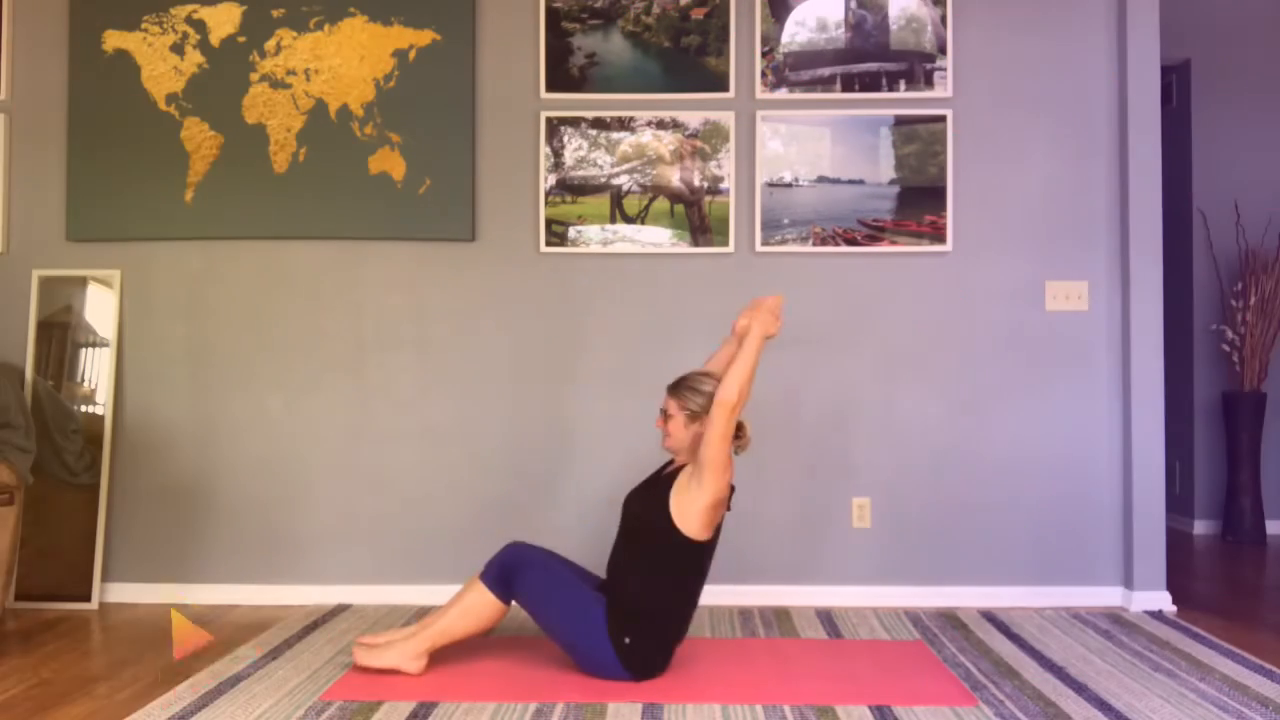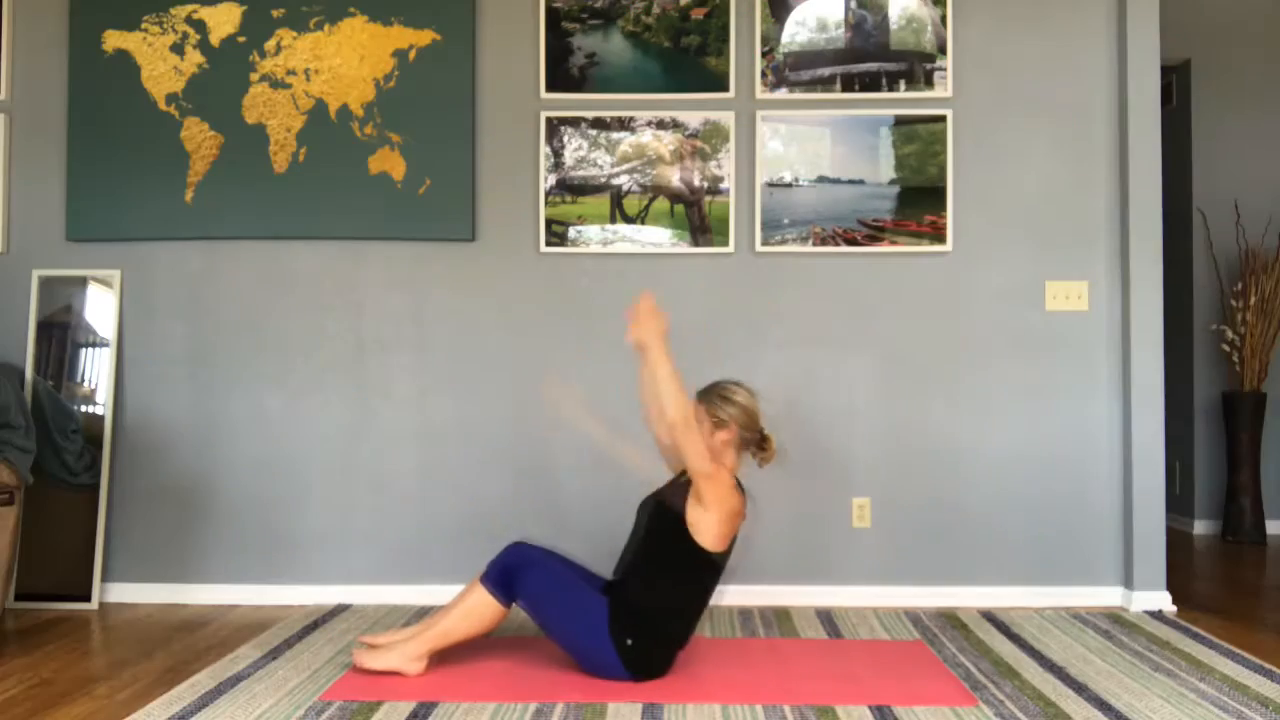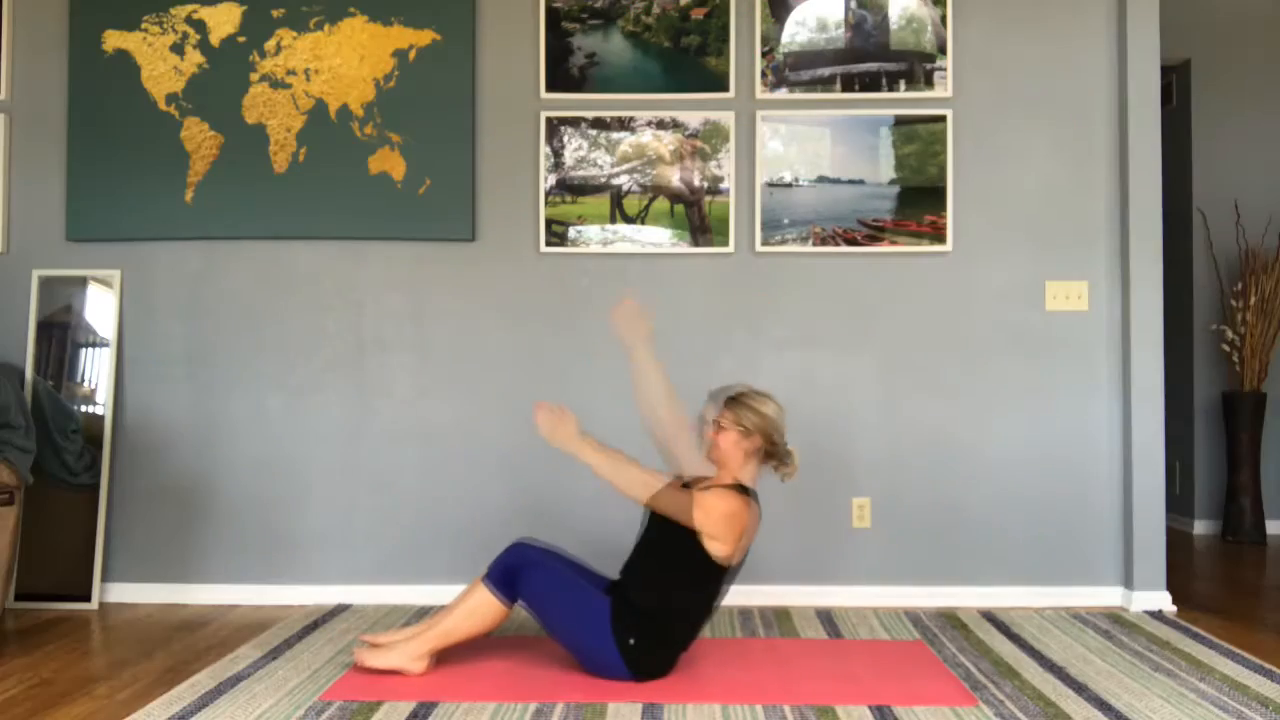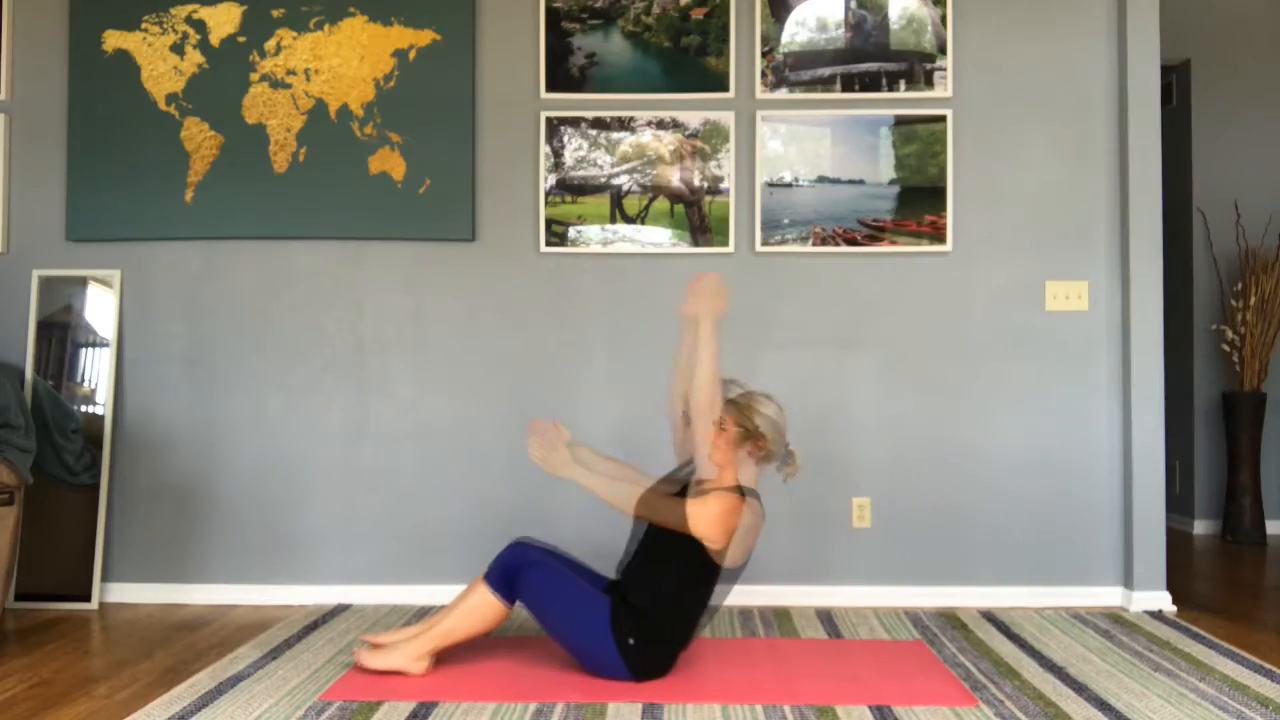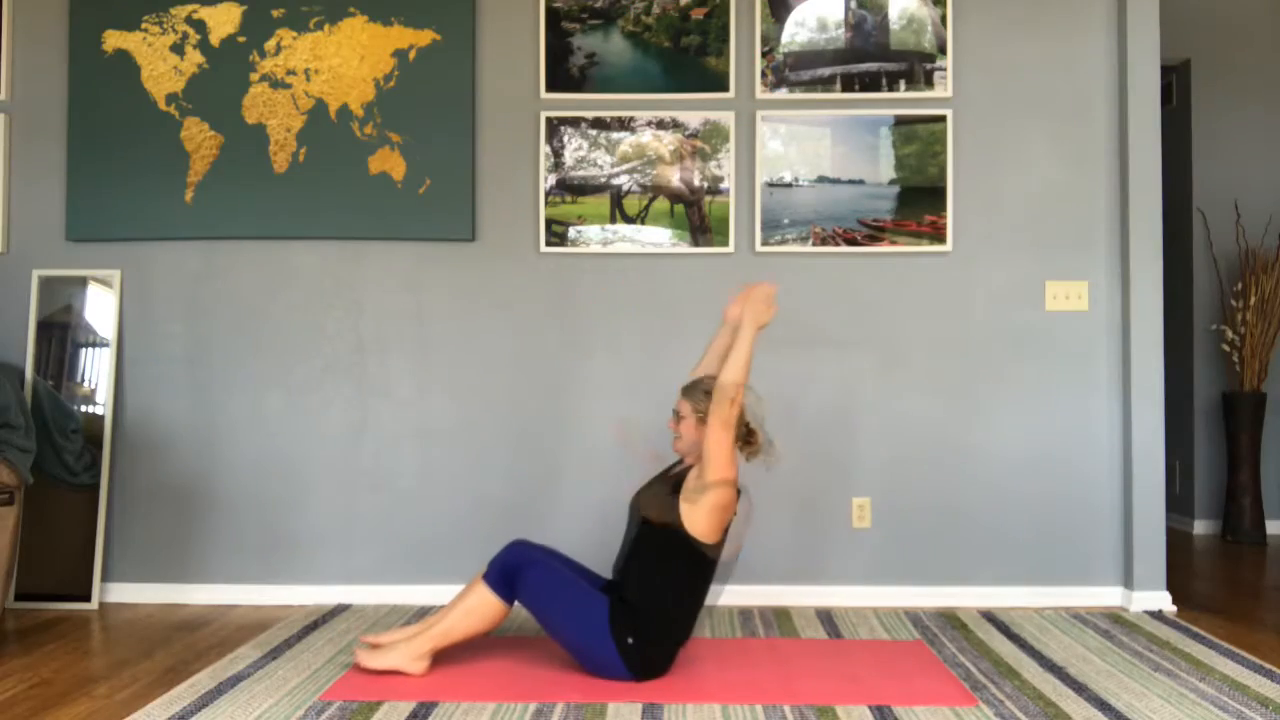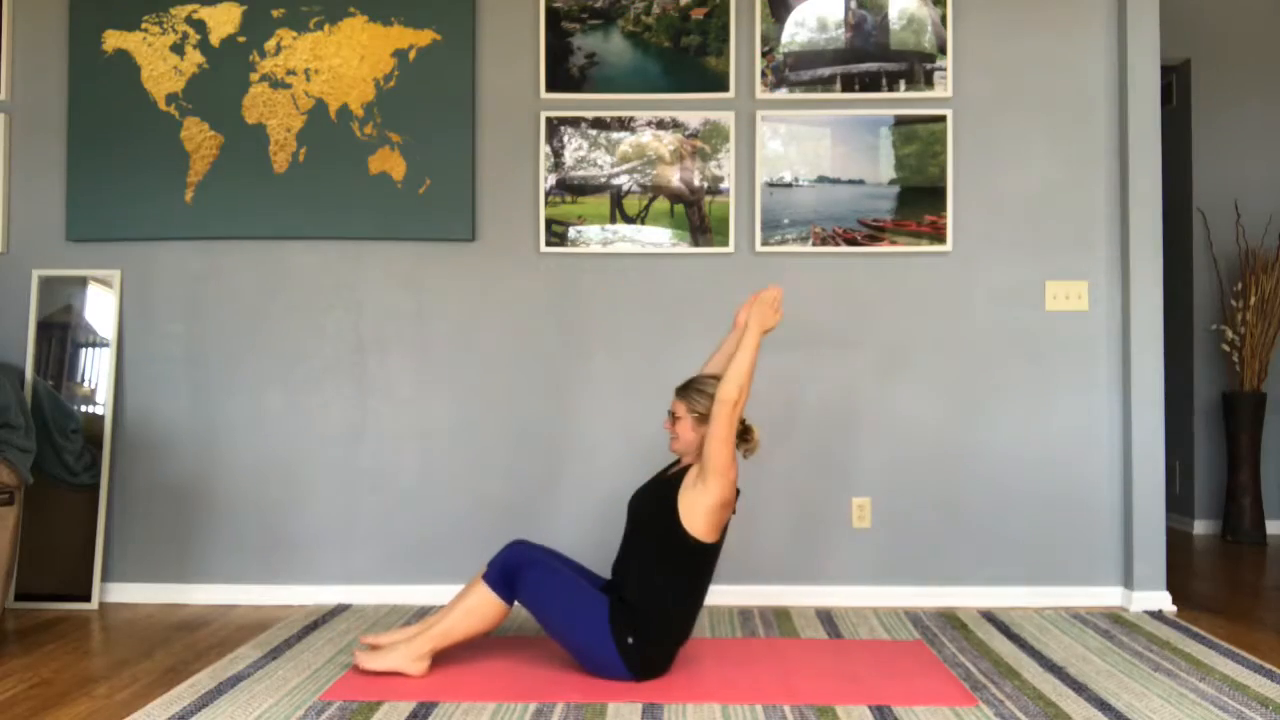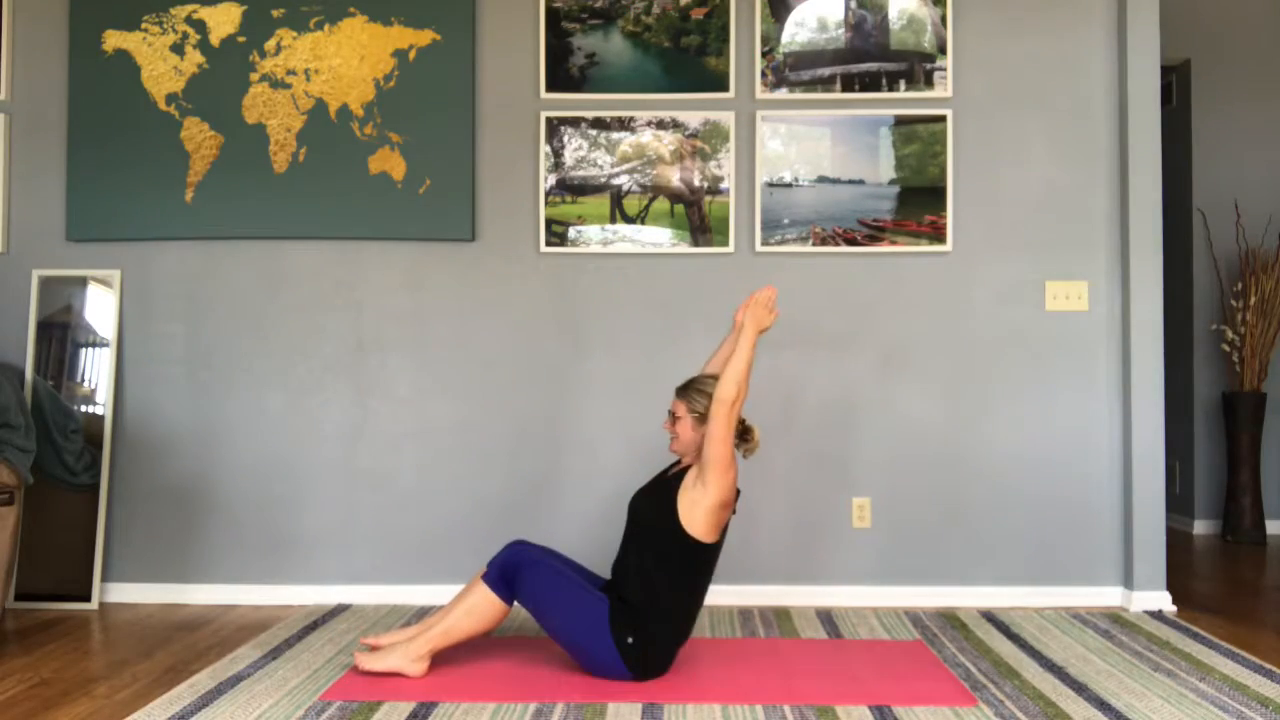
dt=0.2s
person 1, frame 1
left shoulder: (704, 487)
right shoulder: (685, 468)
left elbow: (725, 407)
right elbow: (701, 388)
left wrist: (756, 339)
right wrist: (737, 337)
left hip: (633, 647)
right hip: (625, 616)
left knee: (514, 565)
right knee: (519, 559)
left ankle: (411, 651)
right ankle: (416, 636)
person 1, frame 2
left shoulder: (721, 498)
right shoulder: (700, 482)
left elbow: (679, 426)
right elbow: (666, 429)
left wrist: (654, 345)
right wrist: (647, 349)
left hip: (634, 647)
right hip: (626, 616)
left knee: (517, 565)
right knee: (520, 557)
left ankle: (411, 652)
right ankle: (417, 639)
person 1, frame 3
left shoulder: (732, 508)
right shoulder: (713, 482)
left elbow: (644, 490)
right elbow: (665, 422)
left wrist: (573, 442)
right wrist: (635, 344)
left hip: (637, 649)
right hip: (630, 615)
left knee: (522, 565)
right knee: (524, 555)
left ankle: (418, 650)
right ankle: (420, 638)
person 1, frame 4
left shoulder: (727, 503)
right shoulder: (708, 476)
left elbow: (637, 504)
right elbow: (686, 400)
right wrist: (695, 326)
left hip: (637, 648)
right hip: (630, 615)
left knee: (520, 566)
right knee: (522, 555)
left ankle: (418, 650)
right ankle: (420, 636)
person 1, frame 5
left shoulder: (715, 491)
right shoulder: (692, 472)
left elbow: (725, 405)
right elbow: (704, 392)
left wrist: (748, 329)
right wrist: (730, 326)
left hip: (636, 647)
right hip: (627, 615)
left knee: (518, 566)
right knee: (521, 555)
left ankle: (416, 650)
right ankle: (419, 636)
person 1, frame 6
left shoulder: (711, 488)
right shoulder: (688, 470)
left elbow: (727, 402)
right elbow: (707, 389)
left wrist: (755, 331)
right wrist: (738, 329)
left hip: (635, 646)
right hip: (625, 614)
left knee: (518, 566)
right knee: (520, 555)
left ankle: (416, 651)
right ankle: (420, 635)
person 1, frame 7
left shoulder: (712, 489)
right shoulder: (687, 471)
left elbow: (725, 401)
right elbow: (707, 389)
left wrist: (751, 331)
right wrist: (737, 330)
left hip: (634, 646)
right hip: (624, 614)
left knee: (518, 565)
right knee: (519, 555)
left ankle: (417, 652)
right ankle: (419, 637)
